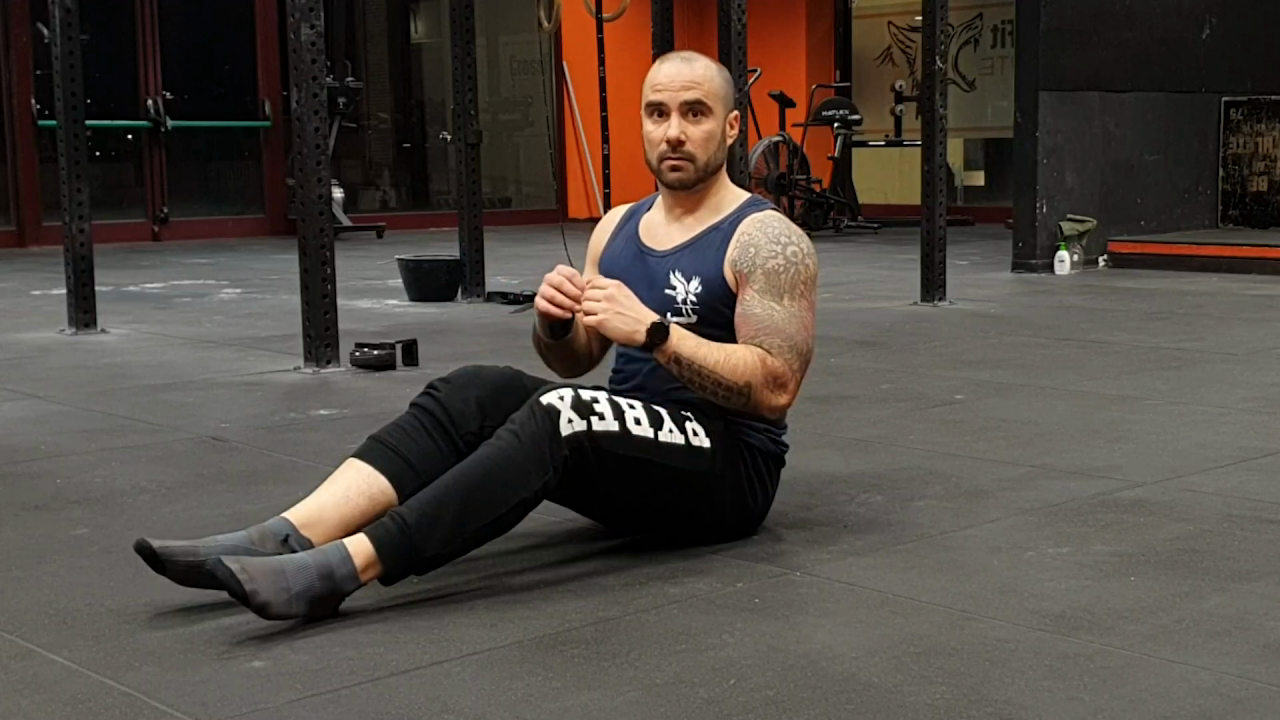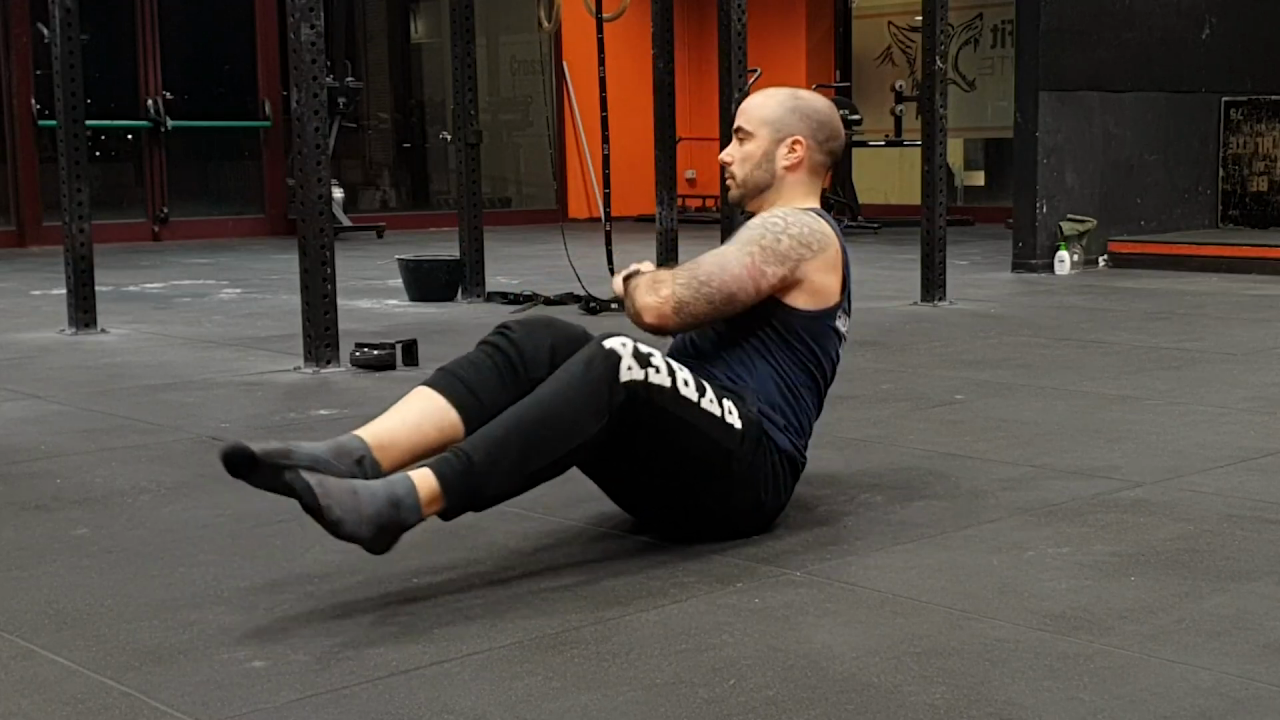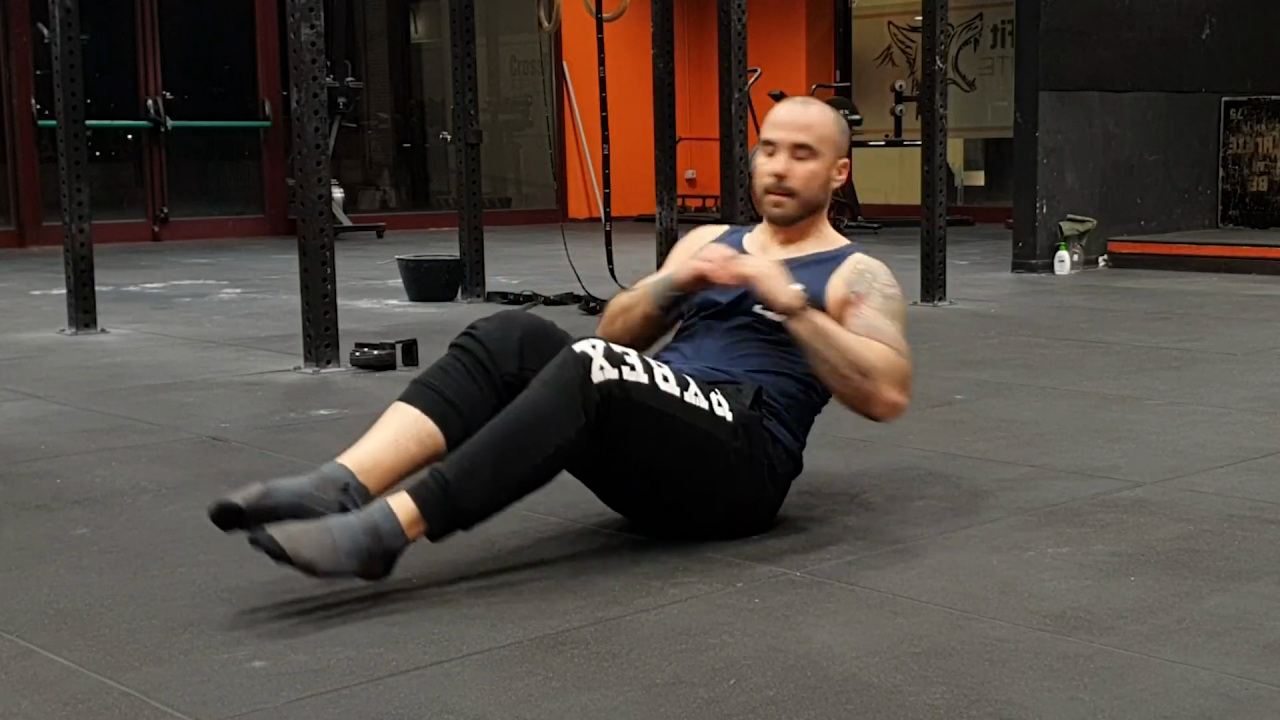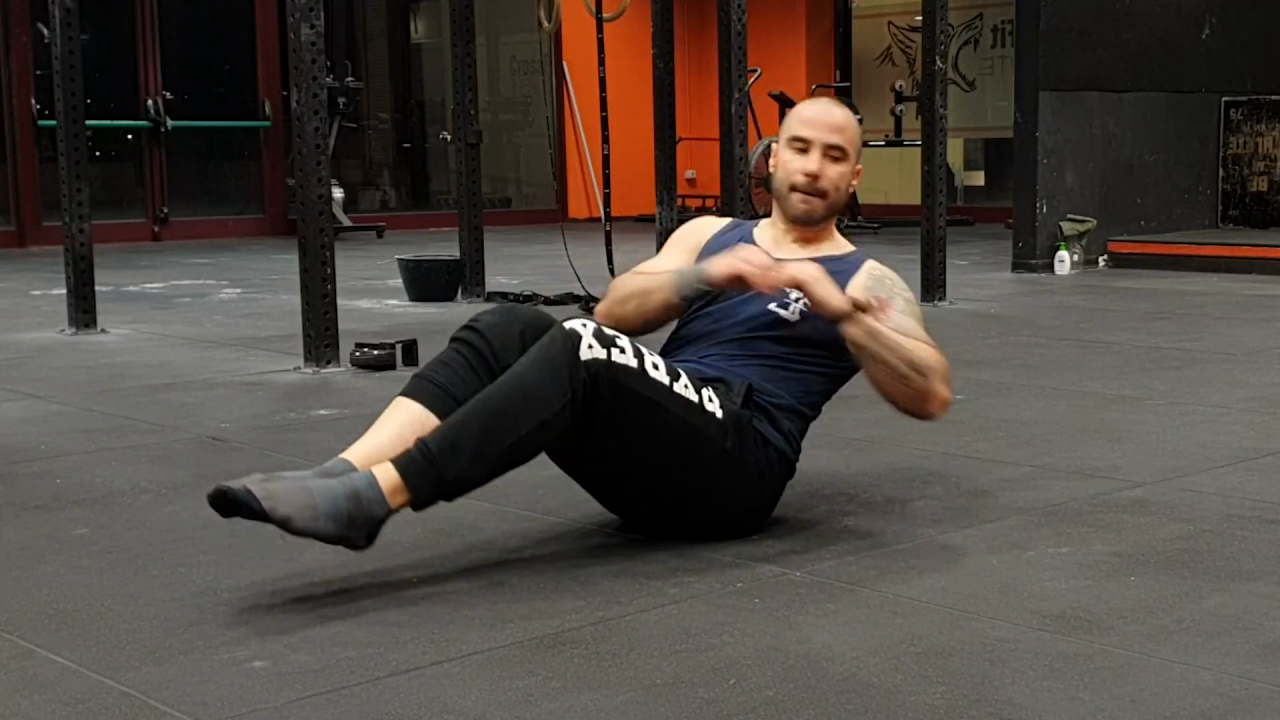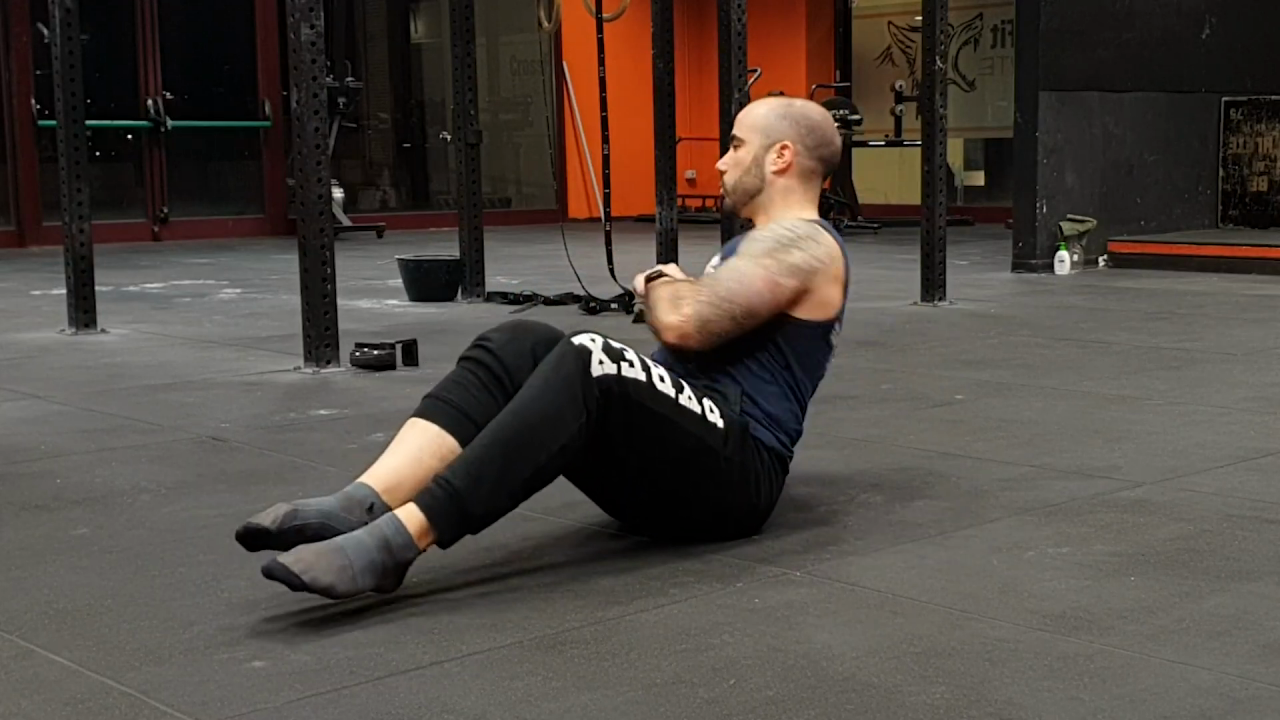
dt=1s
person 1, frame 1
left shoulder: (767, 241)
right shoulder: (618, 227)
left elbow: (774, 388)
right elbow: (573, 363)
left wrist: (650, 330)
right wrist: (554, 320)
left hip: (726, 470)
right hip: (627, 448)
left knee: (561, 417)
right knee: (477, 393)
left ankle: (342, 568)
right ankle: (285, 539)
person 1, frame 2
left shoulder: (794, 234)
right shoulder: (772, 239)
left elbow: (658, 306)
left wrist: (637, 281)
right wrist: (649, 289)
left hip: (741, 472)
right hip: (667, 455)
left knee: (616, 363)
right knee: (537, 341)
left ankle: (403, 499)
right ankle: (353, 459)
person 1, frame 3
left shoulder: (856, 276)
right shoulder: (712, 241)
left elbow: (887, 396)
right elbow: (614, 331)
left wrist: (787, 300)
right wrist: (678, 282)
left hip: (738, 464)
right hip: (652, 454)
left knee: (594, 370)
right knee: (512, 338)
left ankle: (387, 528)
right ankle: (338, 489)
person 1, frame 4
left shoulder: (869, 283)
right shoulder: (712, 235)
left elbow: (929, 394)
right elbow: (614, 312)
left wrist: (846, 309)
right wrist: (713, 276)
left hip: (733, 465)
right hip: (651, 448)
left knee: (580, 351)
right knee: (510, 332)
left ankle: (369, 499)
right ankle: (343, 475)
person 1, frame 5
left shoulder: (797, 244)
right shoulder: (768, 247)
left elbow: (684, 324)
left wrist: (662, 284)
right wrist: (671, 292)
left hip: (730, 469)
right hip: (659, 454)
left knee: (590, 361)
right knee: (521, 345)
left ankle: (396, 539)
right ankle: (361, 505)
